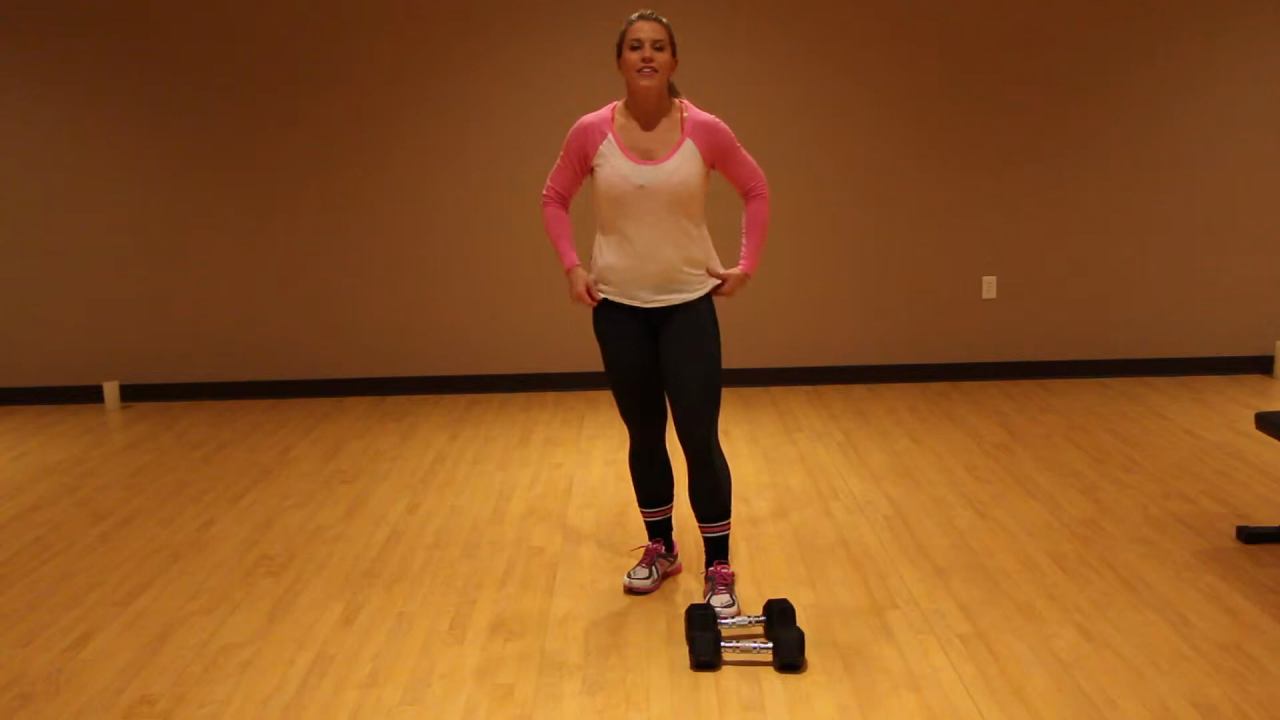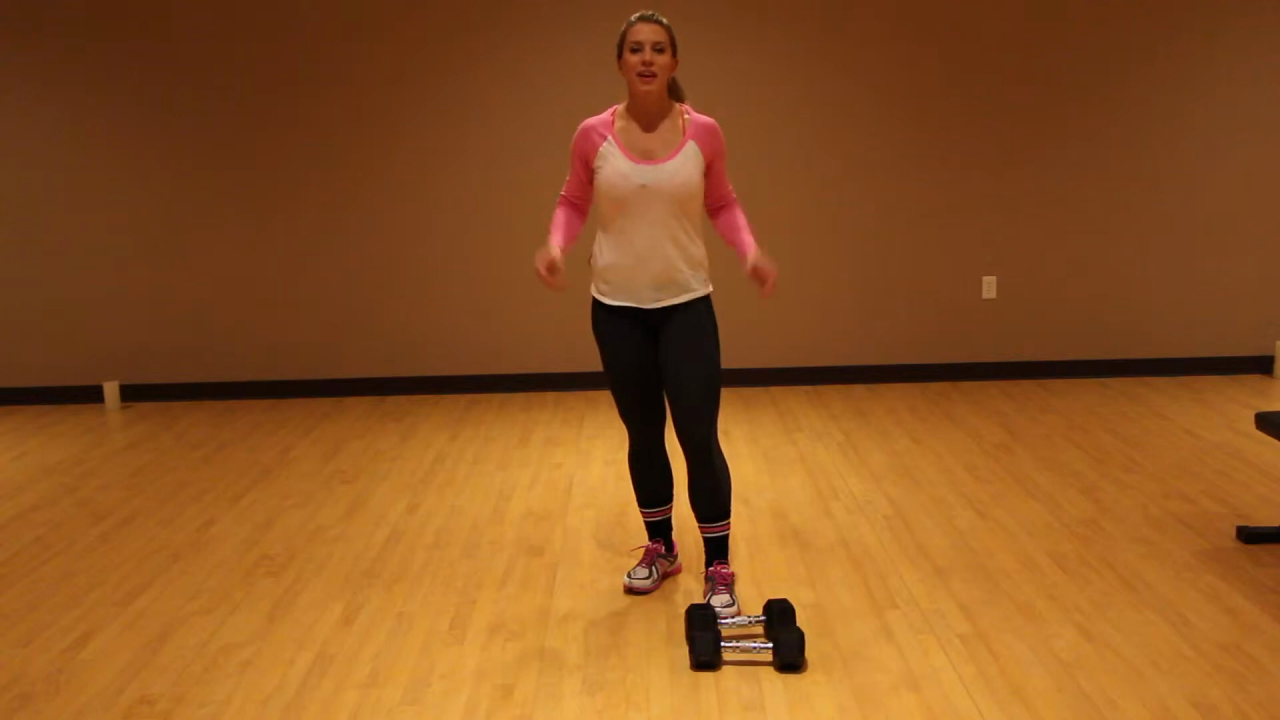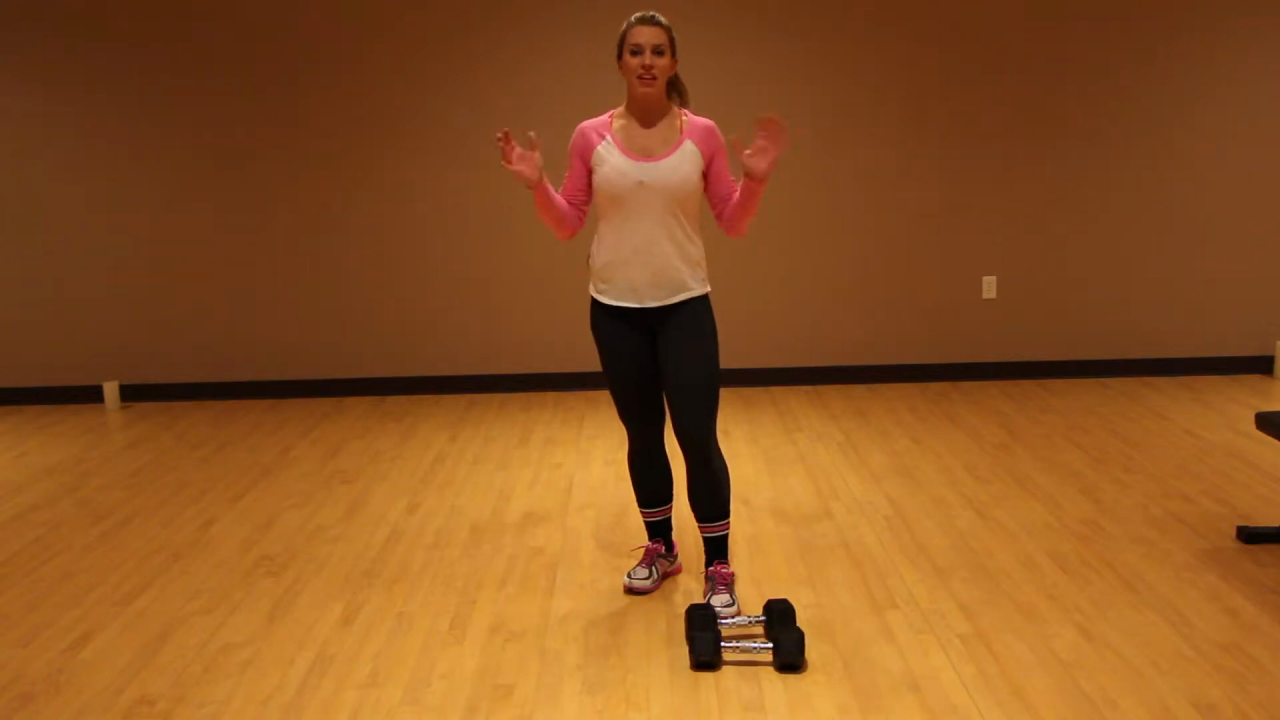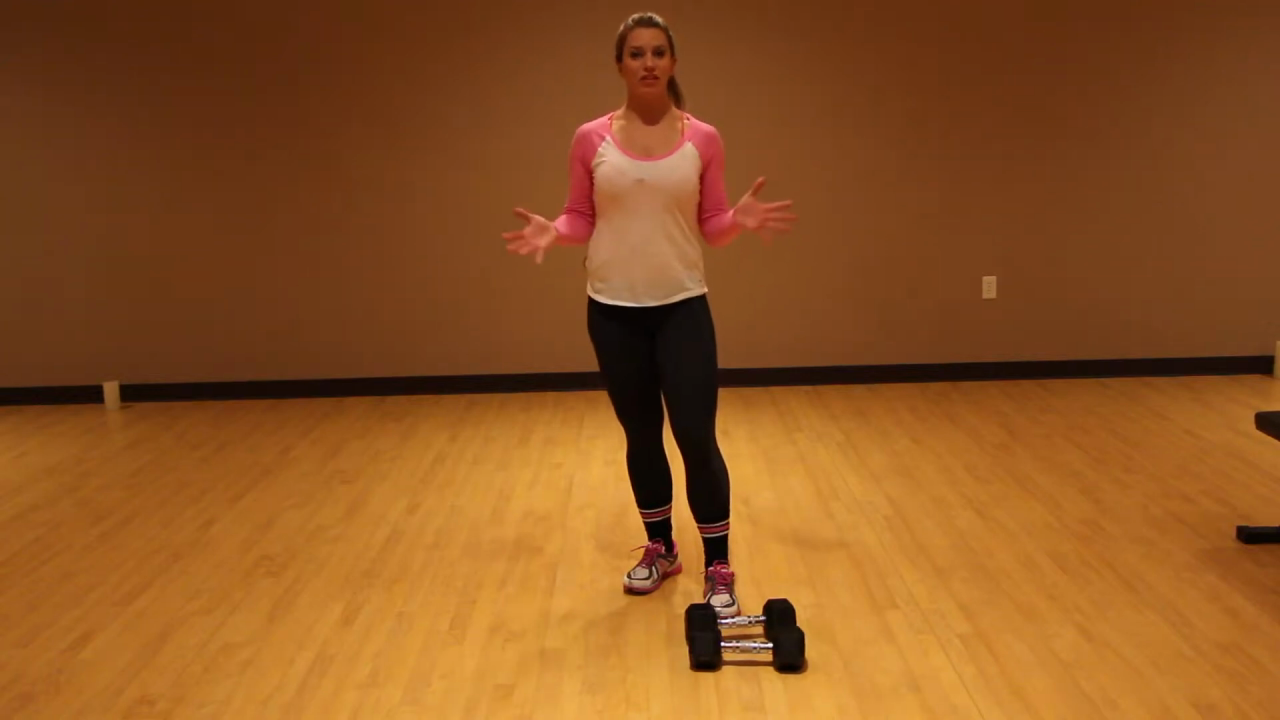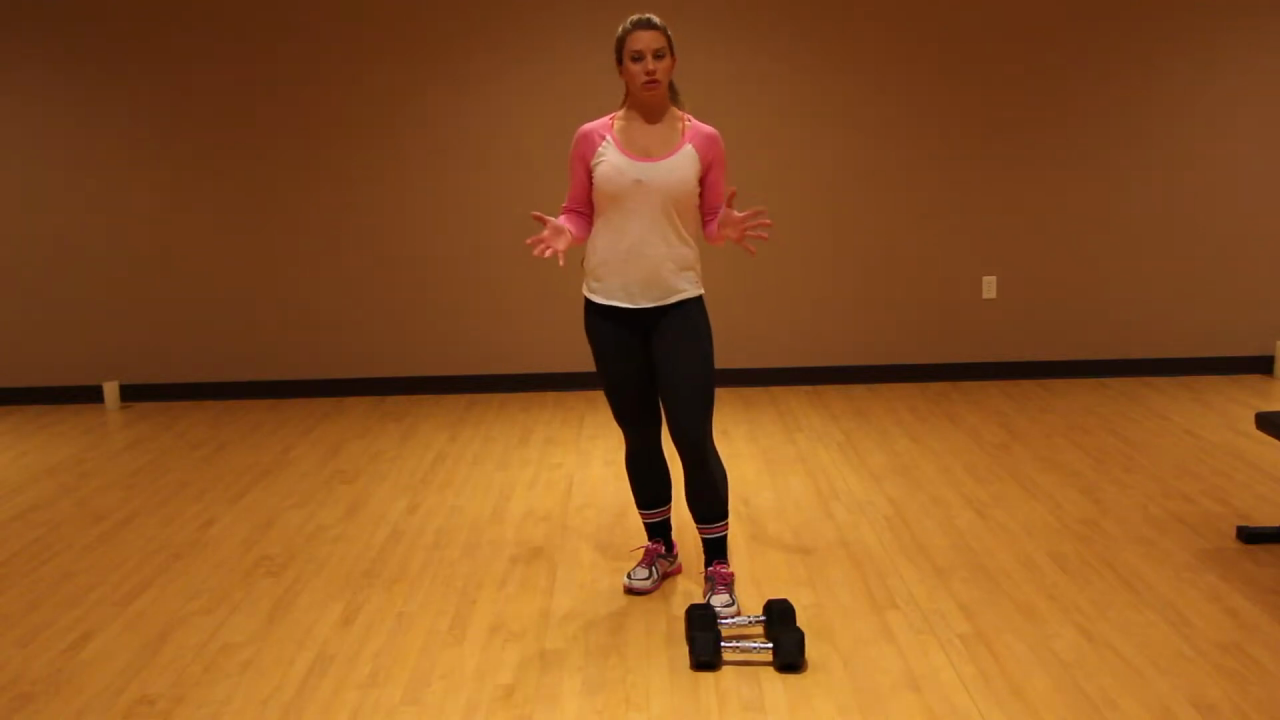
dt=0.3s
person 1, frame 1
left shoulder: (705, 129)
right shoulder: (590, 131)
left elbow: (757, 191)
right elbow: (554, 198)
left wrist: (745, 265)
right wrist: (572, 265)
left hip: (688, 304)
right hip: (619, 307)
left knee: (699, 437)
right knee: (644, 435)
left ankle: (719, 568)
right ankle: (660, 549)
person 1, frame 2
left shoulder: (704, 133)
right shoulder: (593, 134)
left elbow: (723, 208)
right elbow: (573, 206)
left wrist: (751, 254)
right wrist: (555, 246)
left hip: (686, 306)
right hip: (617, 309)
left knee: (699, 438)
right knee: (643, 436)
left ankle: (718, 568)
right ankle: (660, 549)
person 1, frame 3
left shoulder: (703, 134)
right shoulder: (590, 136)
left elbow: (731, 221)
right elbow: (568, 222)
left wrist: (756, 180)
right wrist: (536, 184)
left hip: (684, 306)
right hip: (615, 310)
left knee: (698, 437)
right knee: (642, 435)
left ankle: (718, 567)
right ankle: (660, 548)
person 1, frame 4
left shoulder: (703, 138)
right shoulder: (591, 138)
left elbow: (710, 224)
right elbow: (580, 217)
left wrist: (740, 221)
right wrist: (552, 231)
left hip: (682, 306)
right hip: (613, 308)
left knee: (697, 438)
right knee: (641, 436)
left ankle: (718, 568)
right ankle: (660, 549)
person 1, frame 5
left shoulder: (703, 140)
right shoulder: (591, 138)
left elbow: (709, 221)
right elbow: (579, 213)
left wrist: (727, 228)
right wrist: (563, 231)
left hip: (679, 307)
right hip: (610, 309)
left knee: (694, 438)
right knee: (639, 437)
left ankle: (717, 568)
right ankle: (660, 548)
